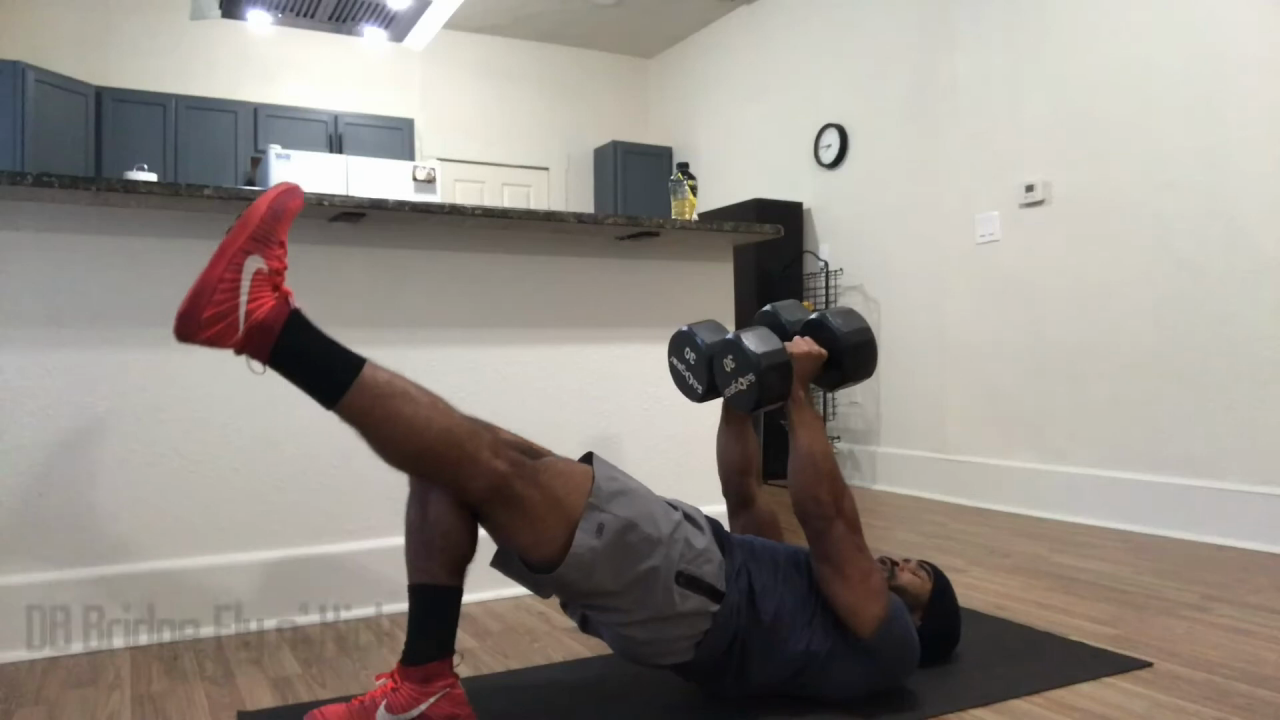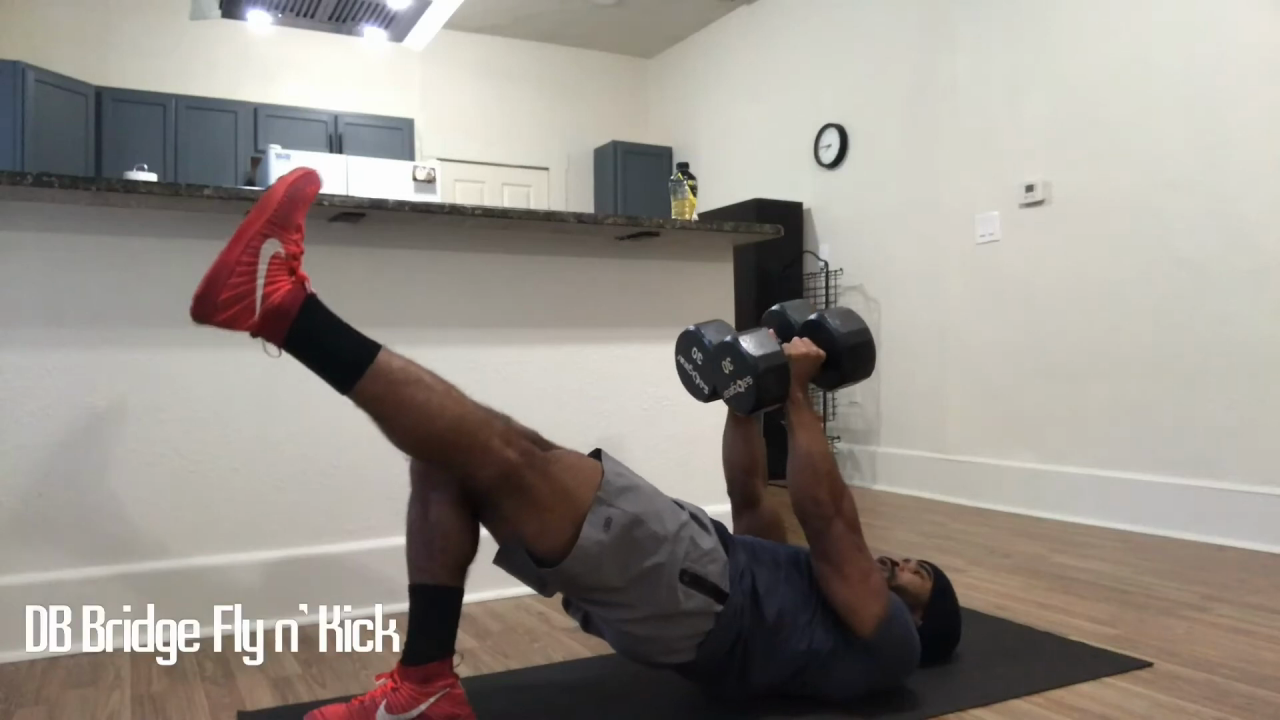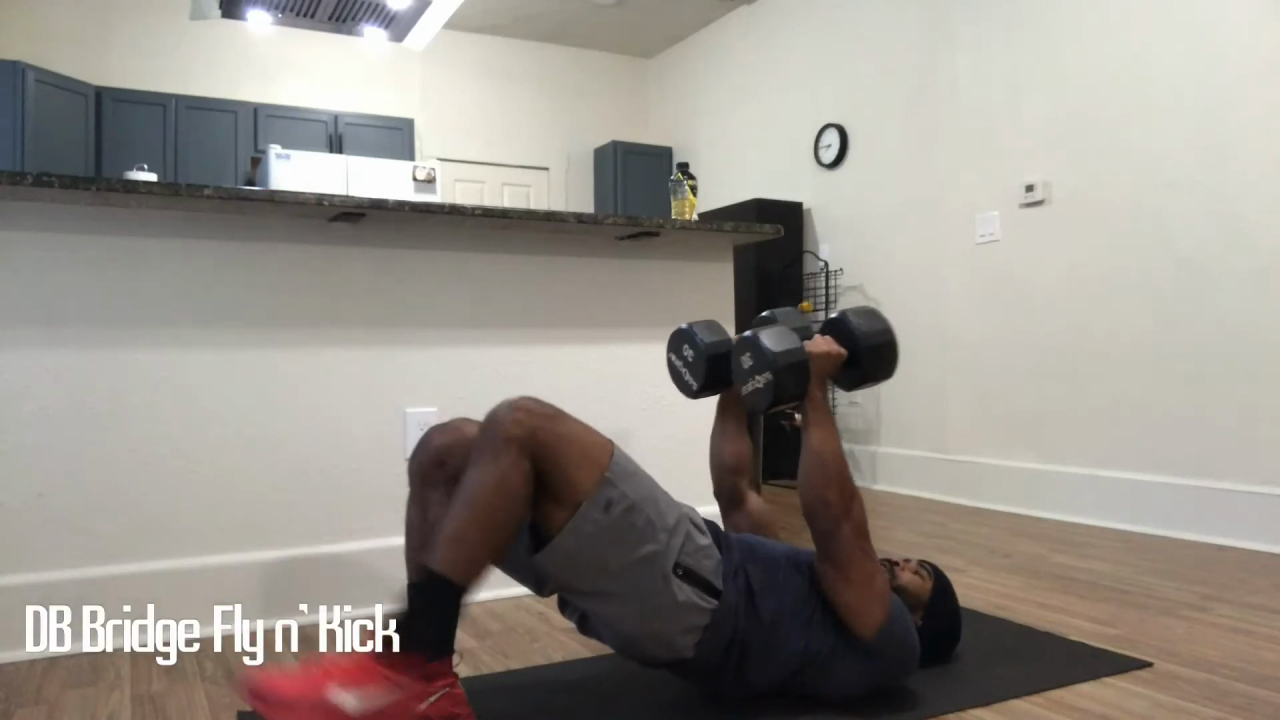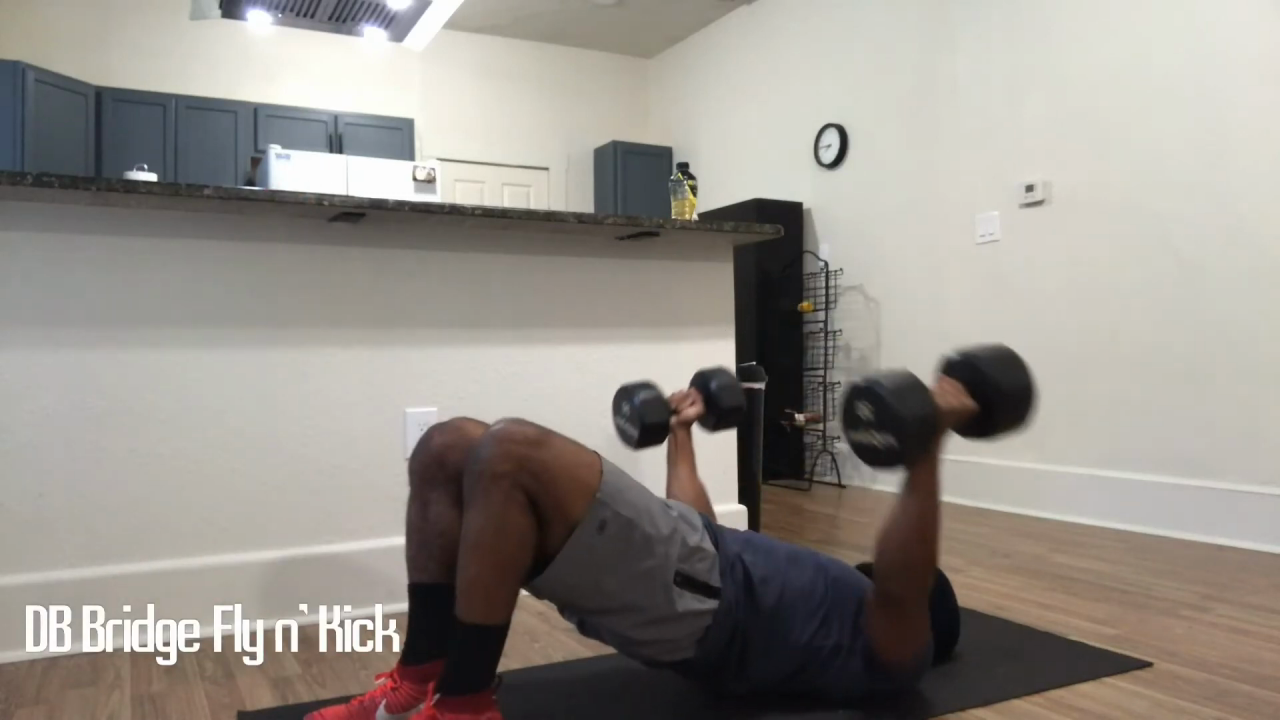
dt=0.5s
person 1, frame 1
left shoulder: (886, 643)
right shoulder: (812, 591)
left elbow: (829, 519)
right elbow: (745, 497)
left wrist: (797, 397)
left hip: (688, 590)
right hip: (653, 584)
left knee: (487, 463)
right knee: (452, 465)
left ankle: (265, 321)
person 1, frame 2
left shoulder: (885, 644)
right shoulder: (816, 589)
left elbow: (827, 519)
right elbow: (750, 500)
left wrist: (797, 396)
left hip: (690, 591)
right hip: (659, 581)
left knee: (503, 453)
right knee: (448, 460)
left ankle: (280, 306)
person 1, frame 3
left shoulder: (886, 643)
right shoulder: (809, 584)
left elbow: (837, 522)
right elbow: (736, 491)
left wrist: (815, 394)
right wrist: (738, 391)
left hip: (687, 595)
right hip: (659, 576)
left knee: (523, 423)
right knee: (446, 447)
person 1, frame 4
left shoulder: (891, 651)
right shoulder: (819, 591)
left elbow: (898, 586)
right elbow: (697, 521)
left wrist: (926, 450)
right wrist: (681, 434)
left hip: (687, 593)
left knee: (509, 453)
right knee: (447, 448)
